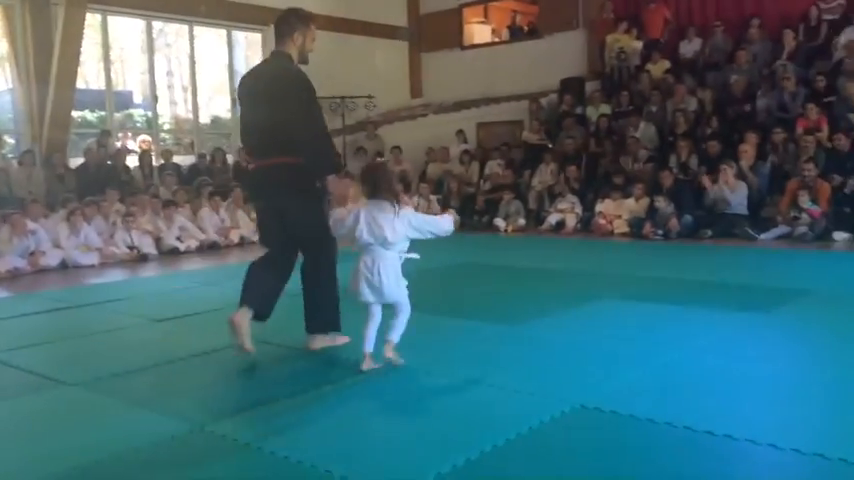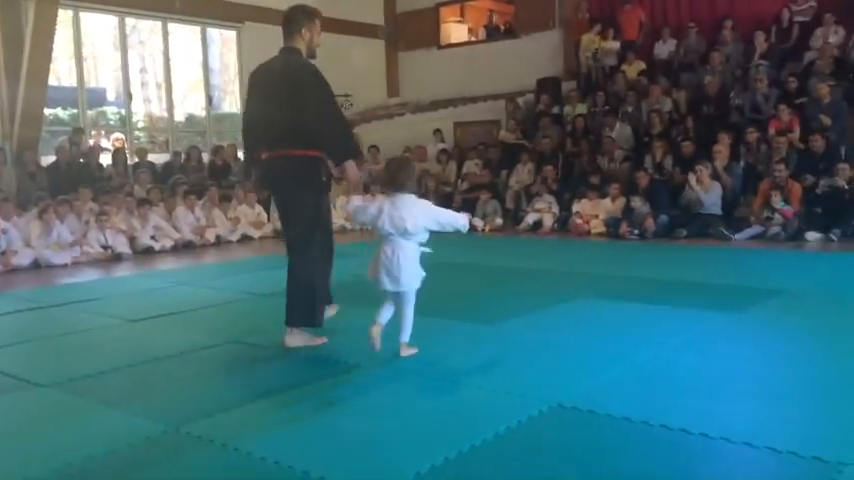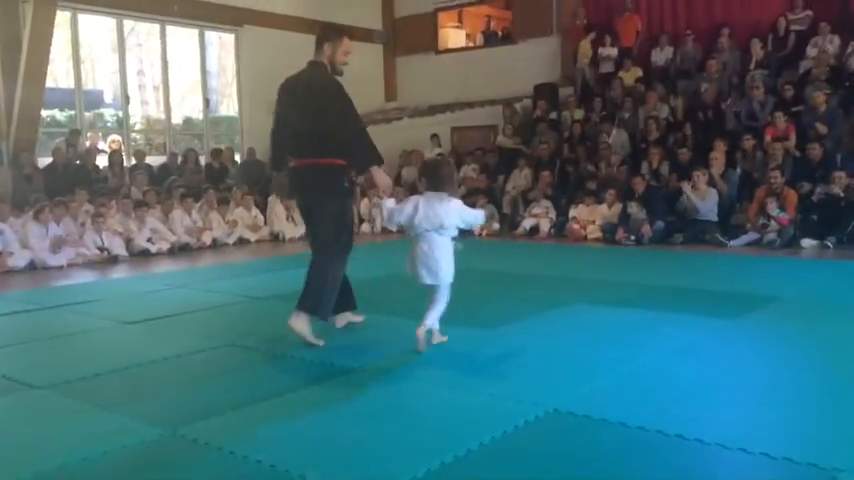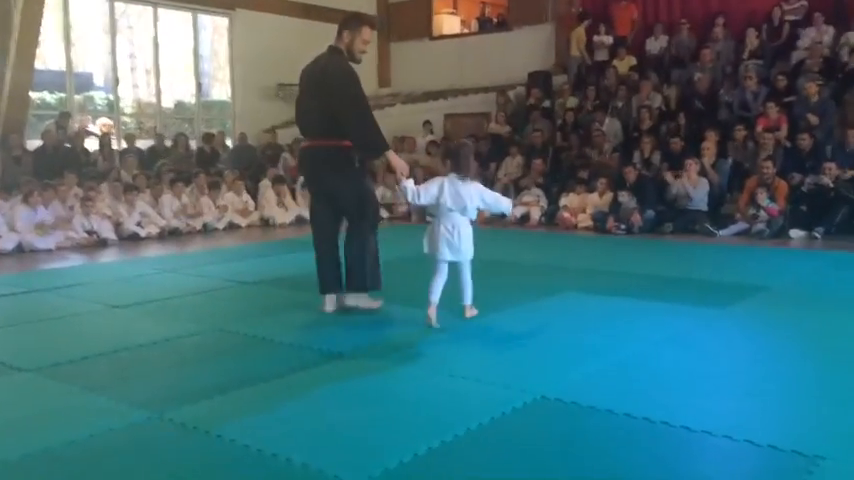
dt=0.2s
person 1, frame 1
left shoulder: (251, 79)
right shoulder: (293, 78)
right elbow: (312, 132)
right wrist: (332, 175)
left hip: (263, 176)
right hip: (296, 177)
left knee: (278, 251)
right knee: (319, 252)
left ankle: (246, 311)
right ankle: (322, 331)
person 1, frame 2
left shoulder: (261, 73)
right shoulder: (305, 71)
left elbow: (252, 123)
right elbow: (328, 119)
left wrist: (257, 159)
right wrist: (348, 161)
left hip: (275, 167)
right hip: (304, 168)
left knee: (303, 241)
right knee: (311, 245)
left ankle: (316, 306)
right ankle: (298, 327)
person 1, frame 3
left shoulder: (290, 85)
right shoulder: (326, 84)
left elbow: (280, 133)
right elbow: (349, 128)
left wrist: (286, 165)
right wrist: (375, 168)
left hip: (302, 174)
right hip: (327, 175)
left knee: (327, 244)
right knee: (335, 246)
left ankle: (341, 308)
right ankle: (306, 313)
person 1, frame 4
left shoulder: (314, 68)
right shoulder: (340, 70)
right elbow: (358, 116)
right wrist: (388, 153)
left hip: (314, 156)
right hip: (339, 158)
left knee: (325, 227)
right knee: (363, 222)
left ankle: (330, 294)
right ankle: (356, 290)
person 2, frame 1
left shoulder: (356, 212)
right shoulder: (401, 212)
left elbow: (338, 229)
right elbow: (432, 225)
left wrist: (340, 207)
right wrist: (448, 219)
left hip: (365, 269)
right hip: (388, 270)
left knee: (373, 314)
right knee: (403, 311)
left ankle: (367, 358)
right ankle: (390, 346)
person 2, frame 2
left shoulder: (381, 203)
right shoulder: (423, 207)
left elbow: (357, 213)
right elbow: (451, 220)
left wrist: (357, 197)
right wrist: (464, 218)
left hip: (386, 256)
right hip: (407, 258)
left knee: (391, 300)
right knee: (407, 304)
left ankle: (377, 326)
right ankle: (404, 345)
person 2, frame 3
left shoulder: (415, 202)
right shoulder: (454, 205)
left elbow: (391, 216)
right elbow: (474, 218)
left wrist: (387, 201)
right wrist: (481, 213)
left hip: (422, 252)
right hip: (442, 253)
left knee: (433, 294)
right knee: (442, 298)
left ankle: (435, 334)
right ankle: (423, 328)
person 2, frame 4
left shoulder: (439, 184)
right shoulder: (475, 187)
left elbow: (415, 196)
right elbow: (498, 203)
left wrist: (406, 182)
right wrist: (508, 204)
left hip: (441, 231)
right hip: (462, 232)
left knee: (440, 273)
right knee: (465, 272)
left ankle: (432, 307)
right ankle: (468, 307)
